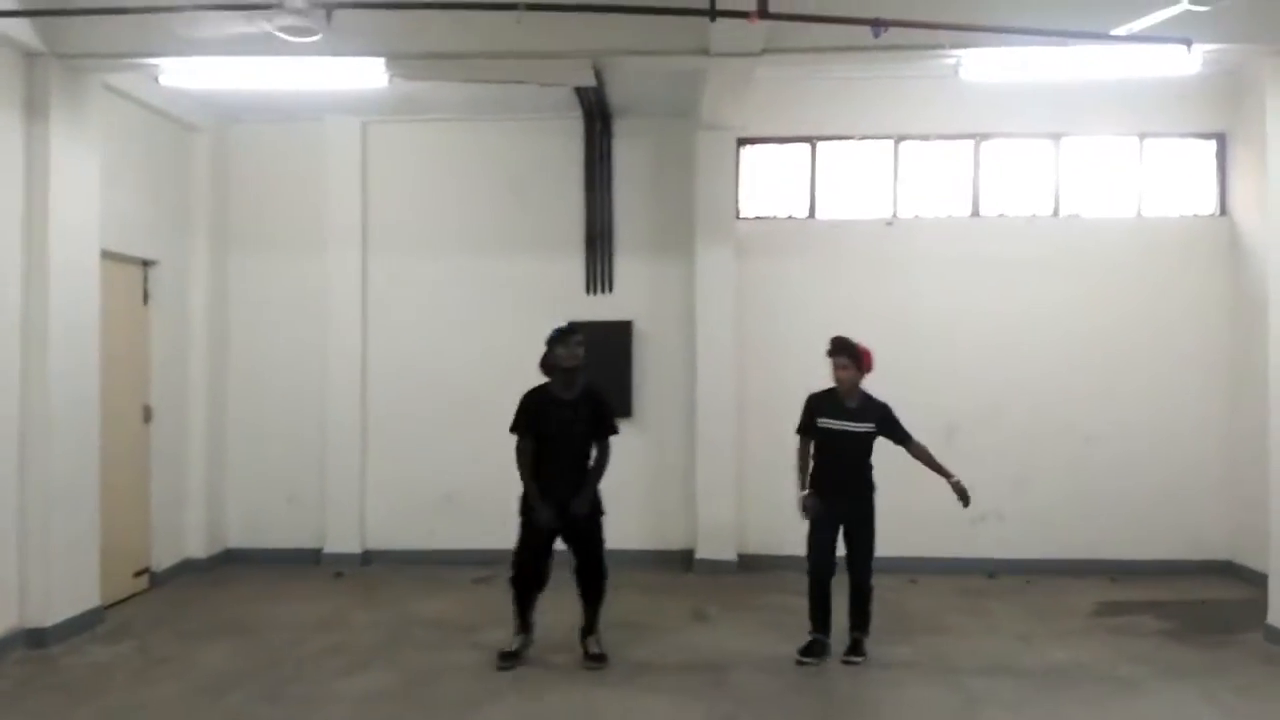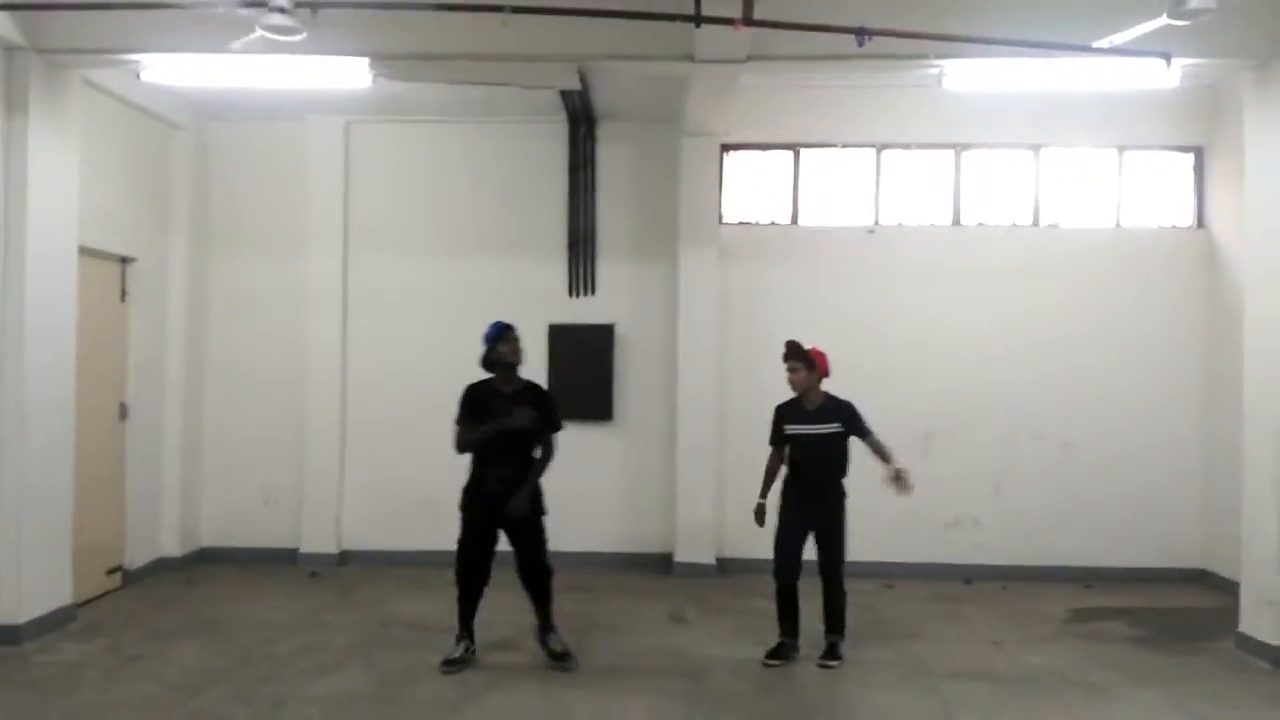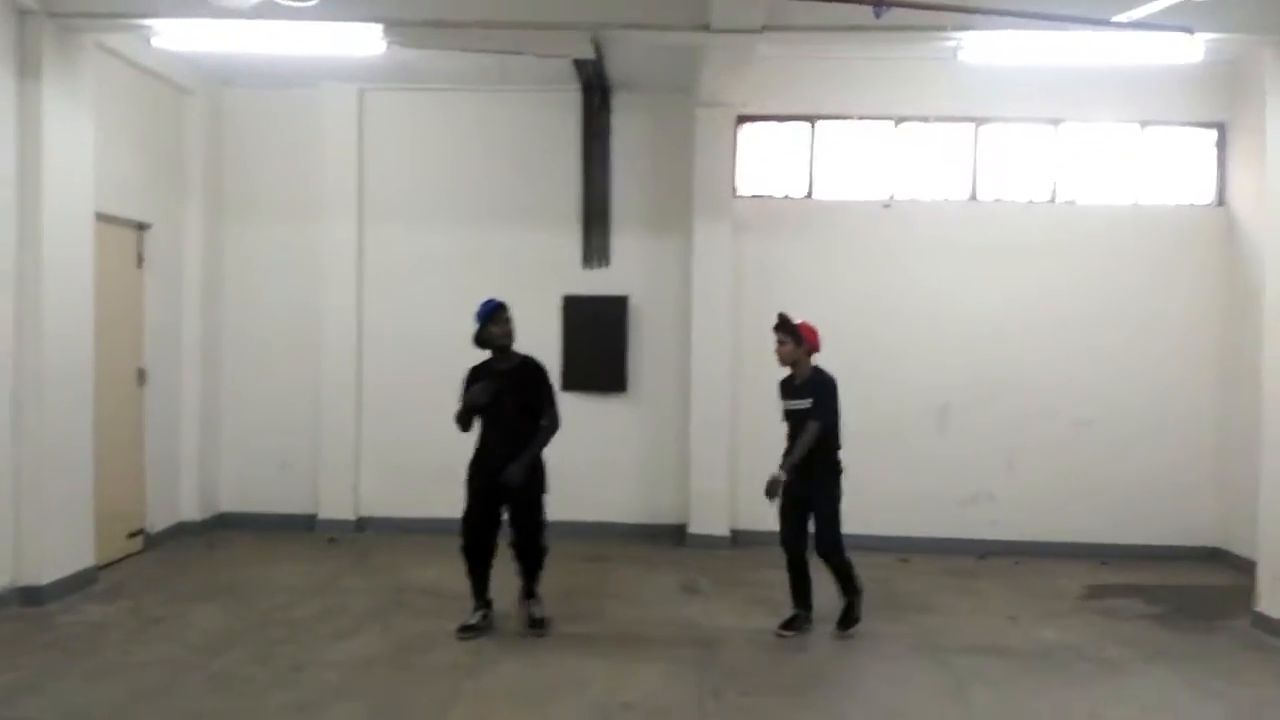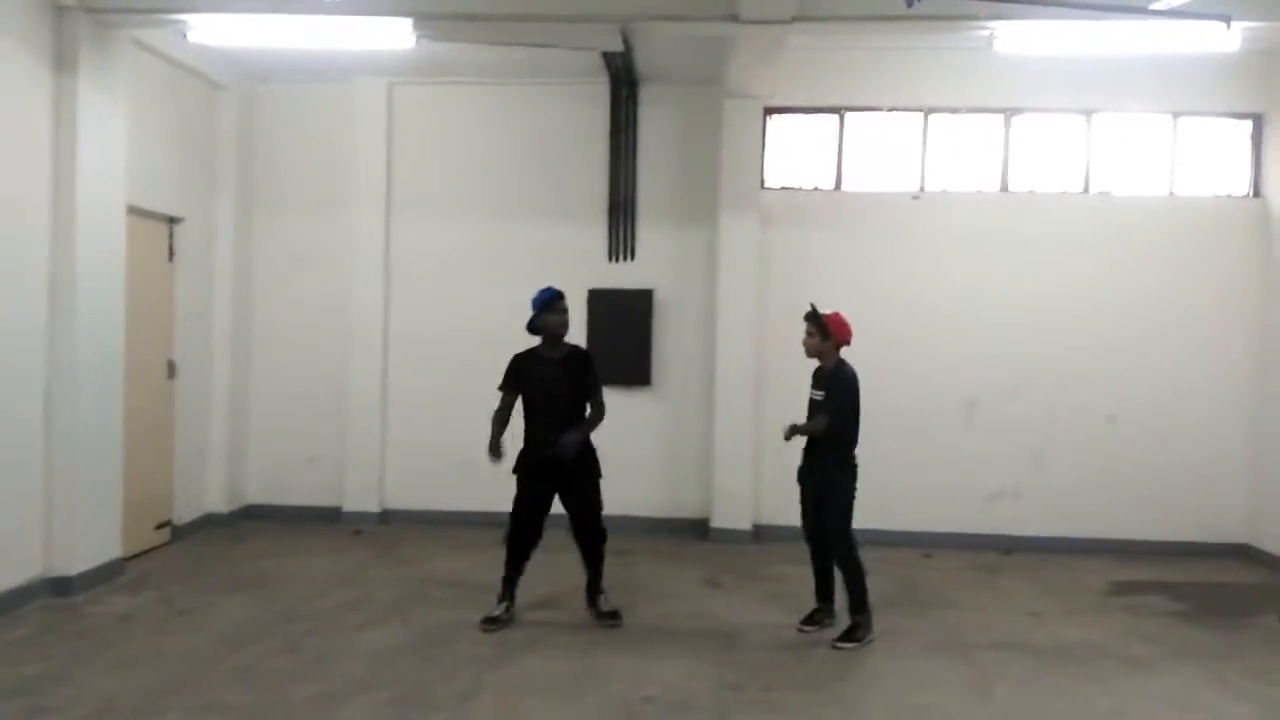
dt=0.3s
person 1, frame 1
left shoulder: (595, 400)
right shoulder: (535, 400)
left elbow: (602, 451)
right elbow: (522, 455)
left wrist: (587, 493)
right wrist: (536, 503)
left hip: (582, 499)
right hip: (542, 499)
left knee: (593, 568)
right knee: (528, 570)
left ankle: (590, 634)
right ankle: (522, 633)
person 1, frame 2
left shoulder: (536, 396)
right shoulder: (476, 394)
left elbow: (546, 450)
right elbow: (463, 444)
left wrist: (526, 491)
right wrist: (504, 424)
left hip: (522, 493)
right hip: (482, 495)
left knee: (535, 566)
right knee: (470, 568)
left ankle: (548, 632)
right ankle: (465, 641)
person 1, frame 3
left shoulder: (531, 370)
right shoulder: (478, 375)
left elbow: (551, 422)
right elbow: (464, 425)
left wrist: (524, 462)
right wrist: (469, 405)
left hip: (524, 470)
right hip: (485, 469)
left knee: (528, 540)
right knee: (475, 539)
left ankle: (530, 597)
right ankle: (482, 608)
person 1, frame 4
left shoulder: (581, 360)
right shoulder: (522, 363)
left elbow: (598, 408)
right elbow: (505, 408)
left wrist: (579, 433)
right wrist: (496, 437)
left hip: (577, 459)
right hip: (535, 460)
left knee: (590, 529)
right knee: (521, 531)
left ankle: (596, 596)
right ankle: (506, 600)
person 2, frame 1
left shoulder: (877, 410)
right shoulder: (816, 403)
left elbow: (912, 445)
right elbow: (805, 448)
left wrist: (951, 478)
right wrist: (804, 491)
left hip: (860, 498)
right hip: (823, 497)
left knee: (860, 571)
right knee: (820, 568)
left ankle: (858, 636)
right ankle: (820, 637)
person 2, frame 2
left shoulder: (841, 409)
right shoulder: (784, 412)
left elbow: (870, 440)
right elbow: (777, 456)
left wrist: (893, 466)
right wrist: (762, 498)
left hip: (830, 502)
right hip: (793, 503)
left knee: (831, 574)
right knee: (784, 573)
left ankle: (834, 640)
right ankle: (788, 639)
person 2, frame 3
left shoulder: (824, 383)
right shoulder: (786, 386)
left elbow: (812, 433)
left wrist: (782, 471)
left hip: (824, 476)
right hip: (795, 477)
left knee: (828, 544)
right knee: (792, 545)
left ankle: (852, 599)
right ankle: (802, 611)
person 2, frame 4
left shoulder: (843, 377)
right shoulder: (820, 373)
left elbow: (820, 424)
left wrist: (794, 429)
left hip: (838, 472)
right hip: (814, 468)
left knee: (840, 543)
right knee: (816, 539)
left ankle: (861, 620)
right ankle: (825, 606)
